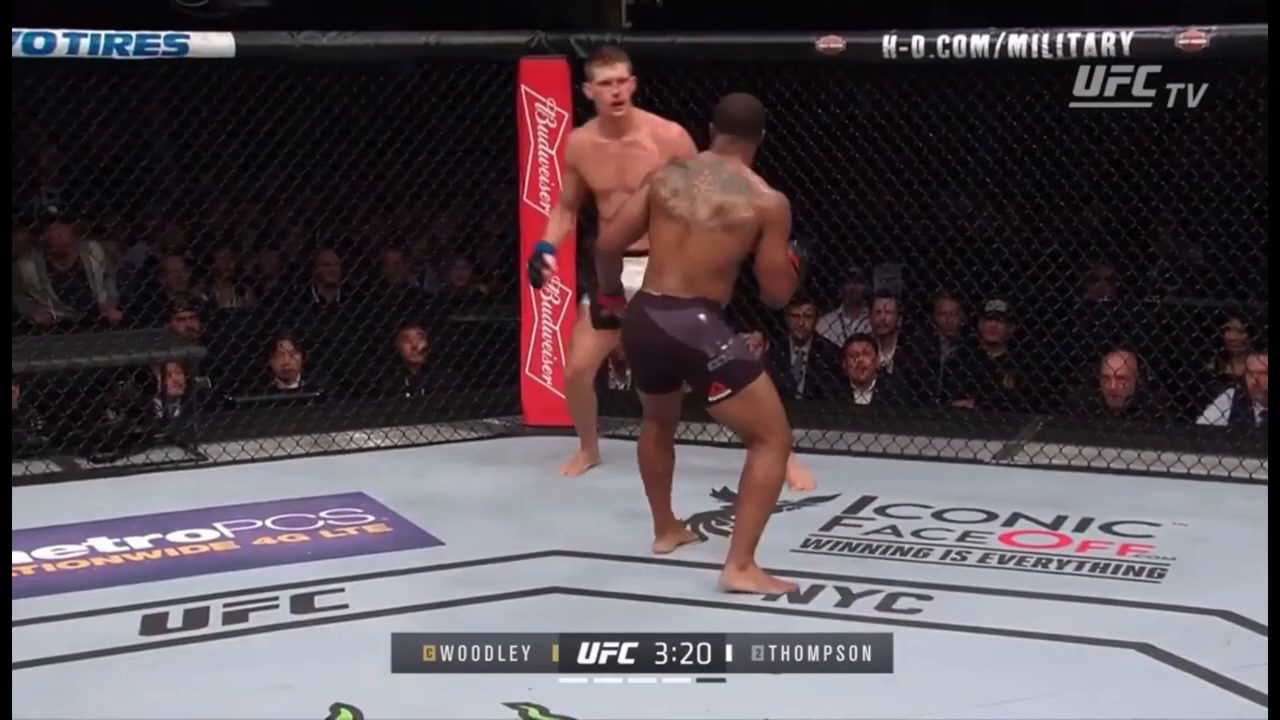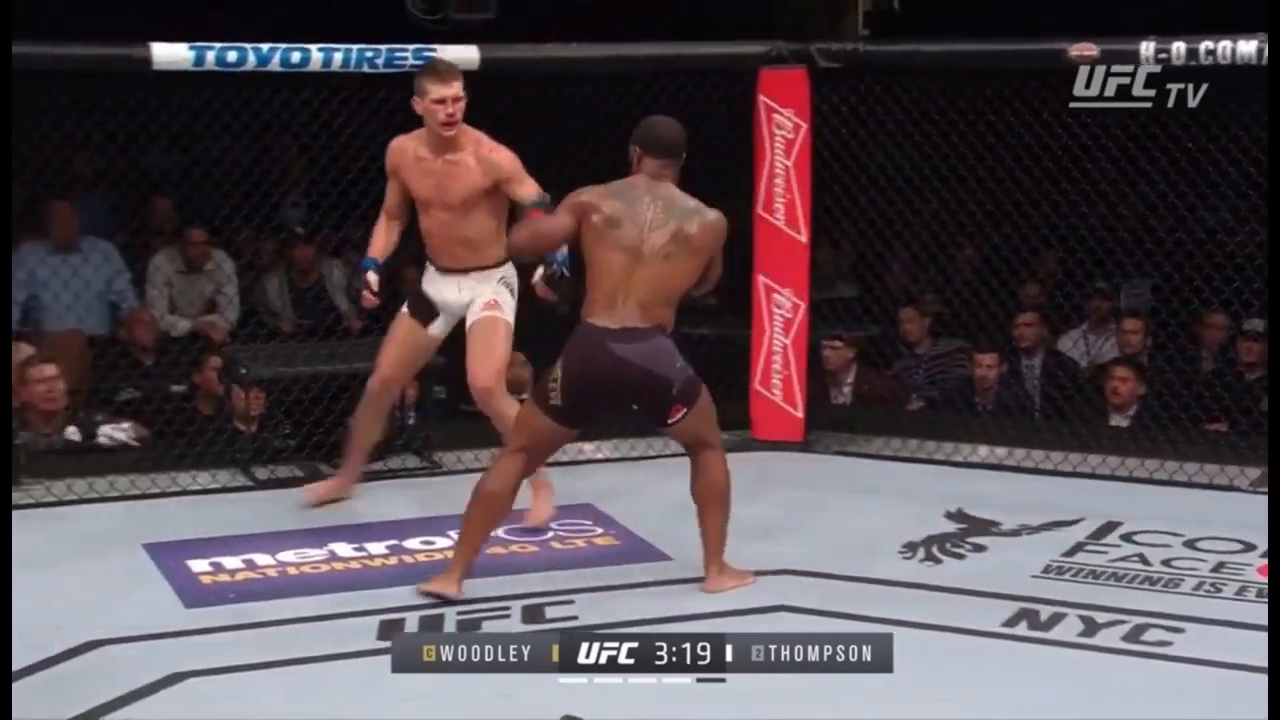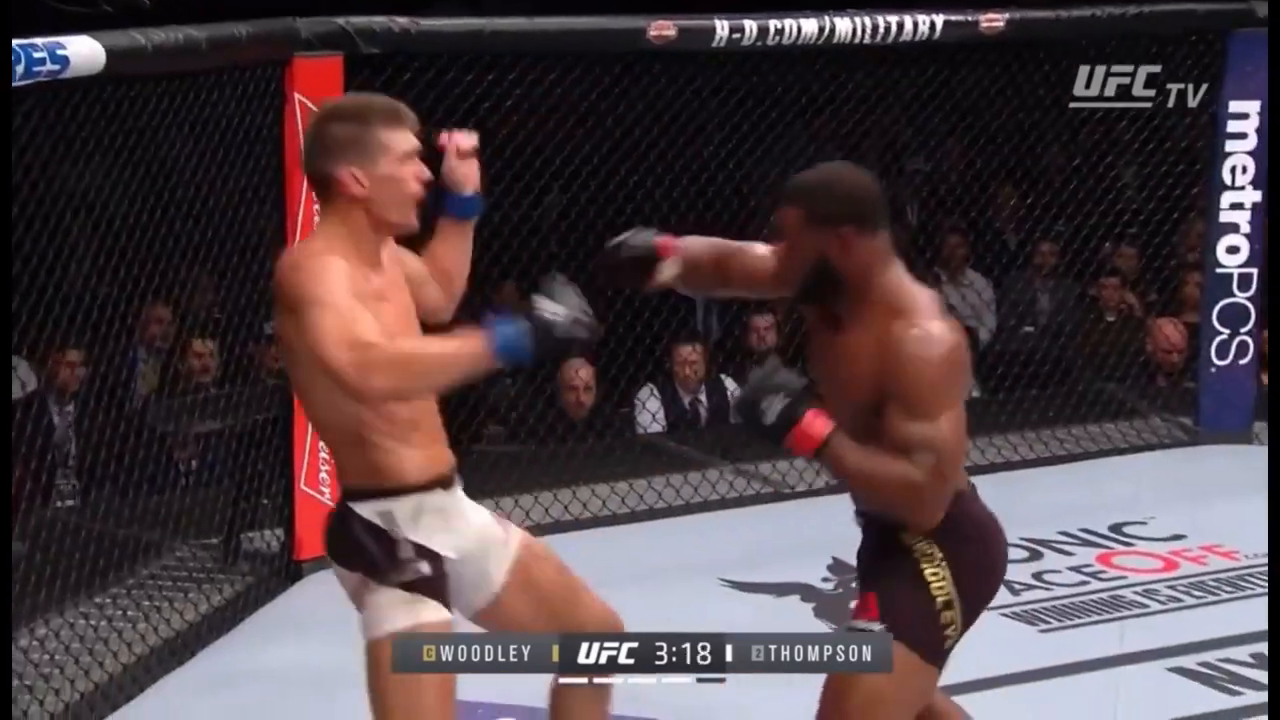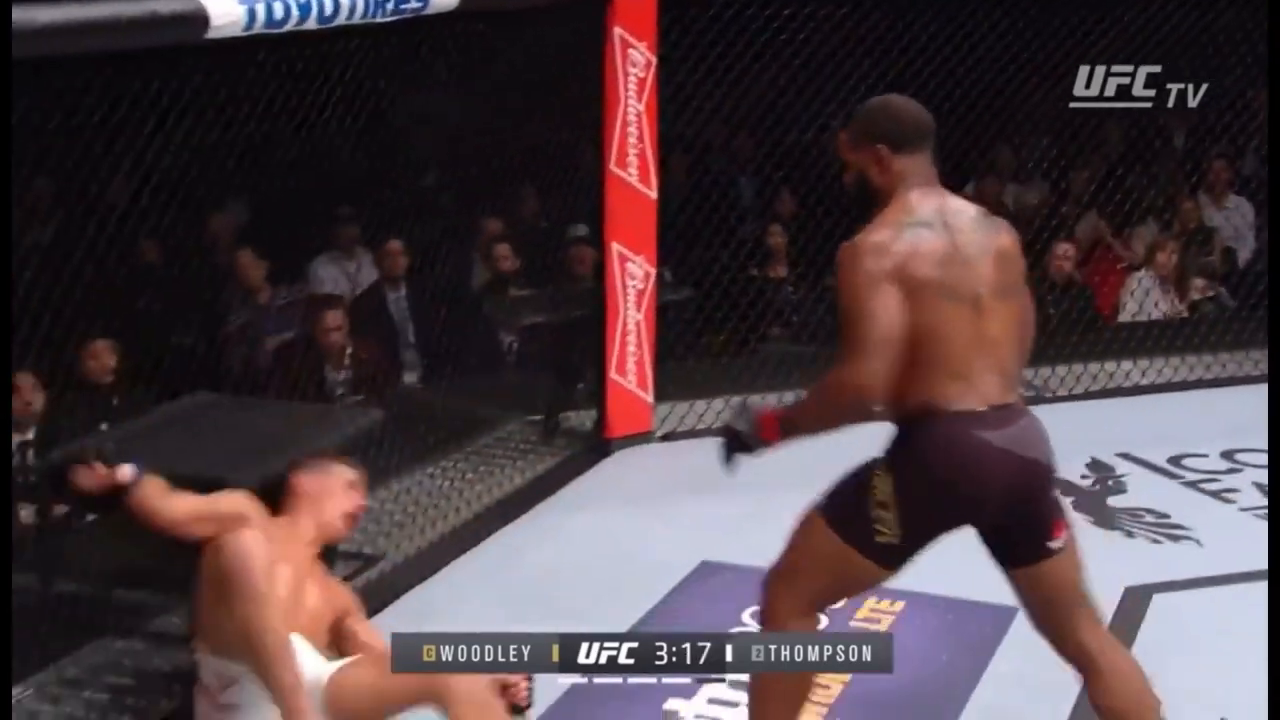
dt=1s
person 1, frame 1
left shoulder: (666, 175)
right shoulder: (768, 202)
left elbow: (608, 243)
right elbow: (777, 295)
left wrist: (613, 296)
right wrist: (791, 262)
left hip: (644, 320)
right hip: (697, 329)
left knee: (657, 423)
right knee: (771, 439)
left ankle: (665, 528)
right ankle: (741, 567)
person 1, frame 2
left shoulder: (593, 201)
right shoulder: (710, 222)
left elbow: (523, 242)
left wrist: (540, 213)
left hip: (591, 353)
right hip: (653, 359)
left knee: (517, 456)
right knee: (708, 448)
left ankle: (455, 574)
right ankle: (716, 569)
person 1, frame 3
left shoulder: (921, 340)
right shoulder: (823, 282)
left elbow: (923, 498)
right elbow: (719, 263)
left wrist: (807, 429)
right wrist: (665, 253)
left hip: (940, 546)
right hip: (893, 538)
person 1, frame 4
left shoulder: (874, 250)
right shoulder: (999, 234)
left elbow: (863, 390)
left wrist: (770, 425)
left hip: (937, 455)
right hip: (1022, 449)
left knee: (788, 600)
right knee: (1083, 635)
person 2, frame 1
left shoulder: (669, 137)
right shoulder: (578, 144)
right elbow: (567, 208)
right wrist: (545, 250)
right hip: (614, 268)
right knee: (576, 371)
right ankle: (589, 449)
person 2, frame 2
left shoulder: (494, 159)
right shoulder: (401, 152)
left elbow: (547, 212)
right elbow: (390, 216)
right wrist: (369, 266)
left hip: (487, 284)
right hip: (436, 281)
left knee: (486, 387)
right knee: (382, 384)
left ankle: (538, 484)
right ankle: (347, 476)
person 2, frame 3
left shoulder: (382, 252)
right shoulder: (313, 270)
left elbow: (437, 302)
right elbow: (374, 376)
right wrist: (516, 335)
left hip: (450, 512)
right hip: (386, 531)
left knee: (597, 636)
person 2, frame 4
left shoulder: (339, 597)
right shoulder: (244, 515)
left elbow: (386, 664)
right elbow: (166, 510)
right wrist: (127, 478)
left knee: (441, 671)
right knee: (249, 542)
